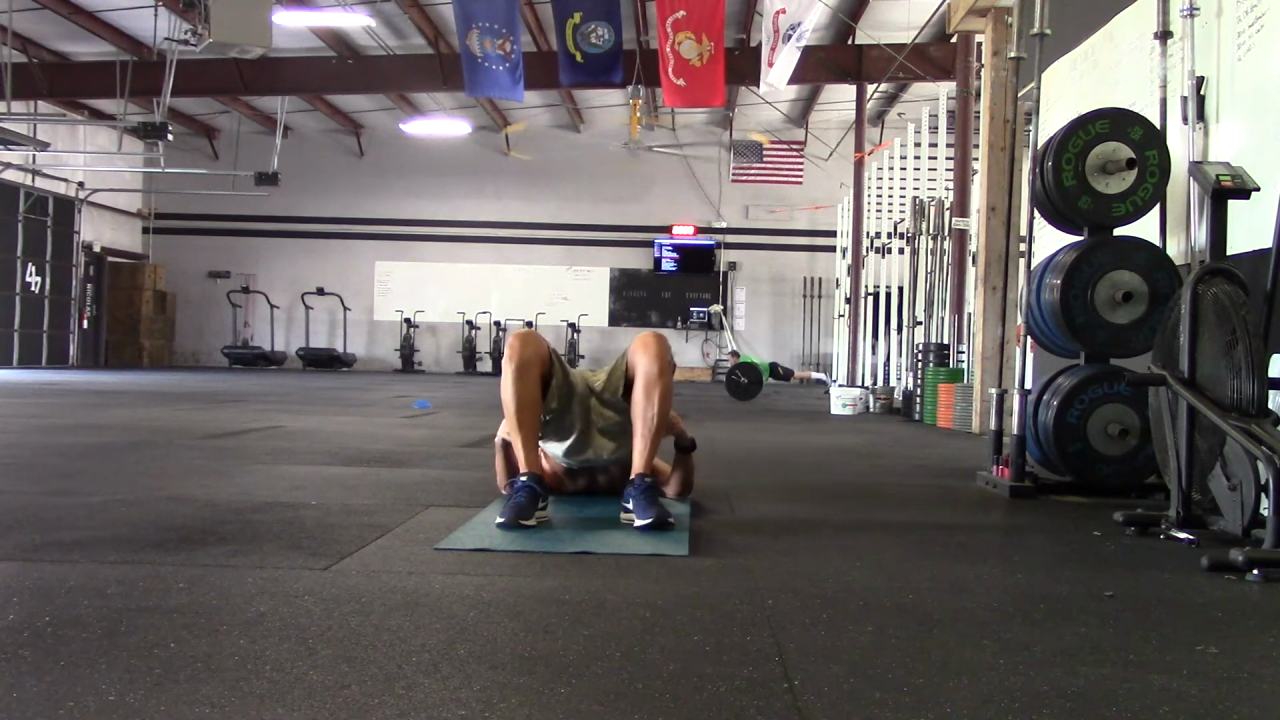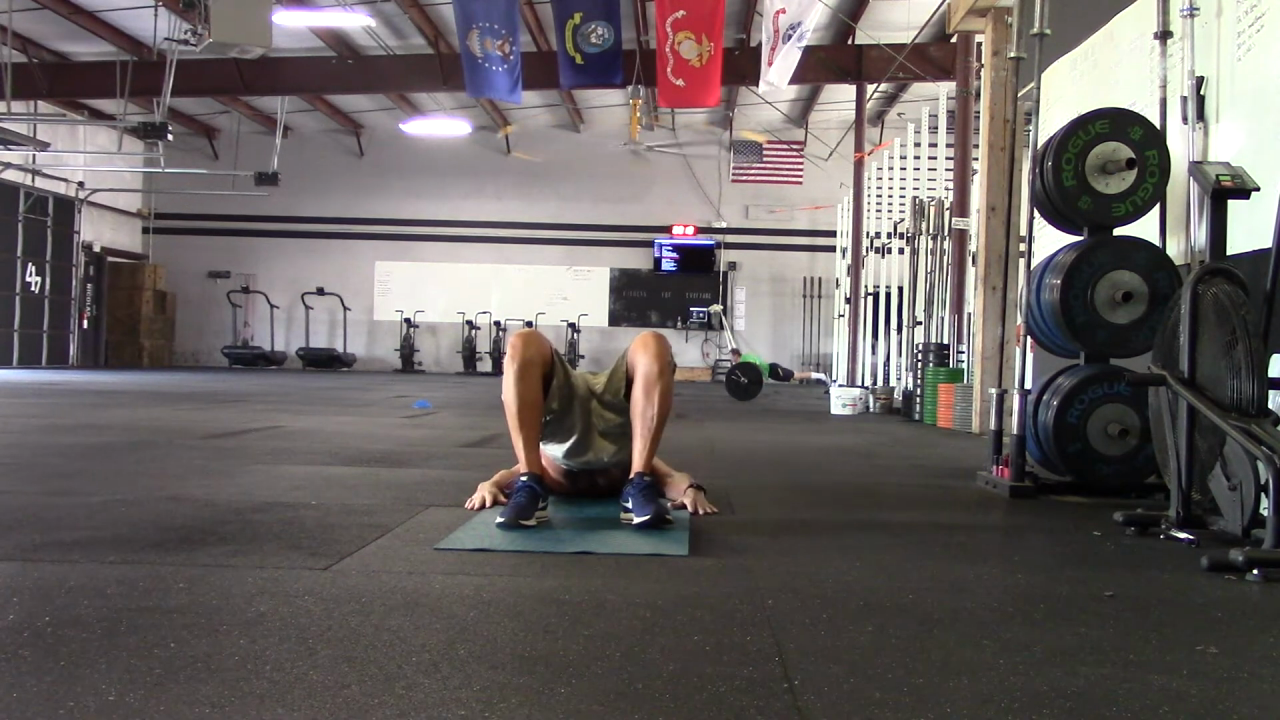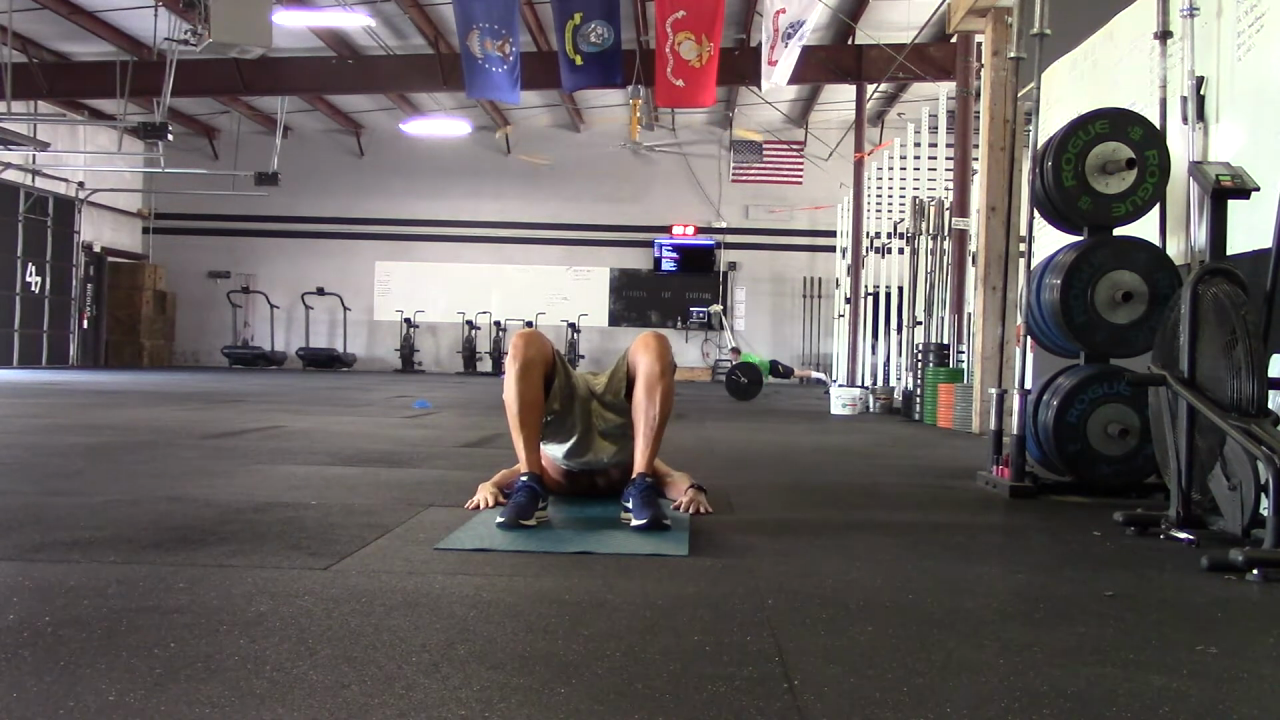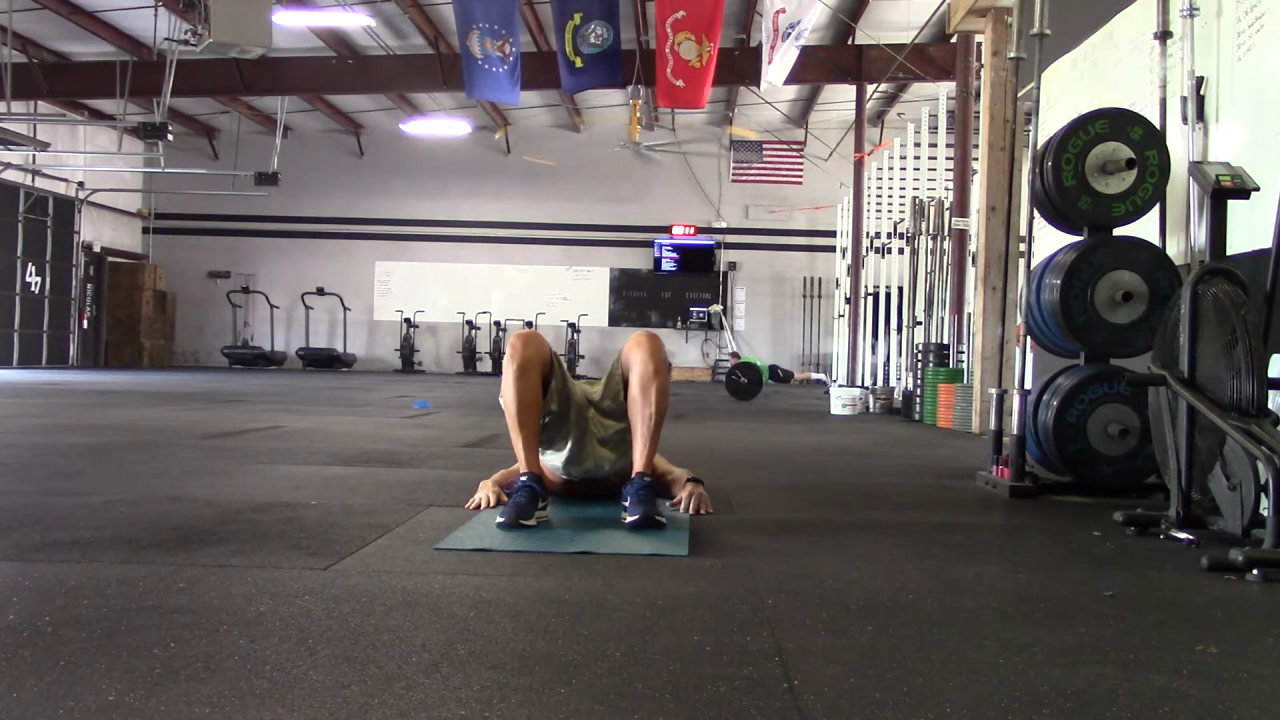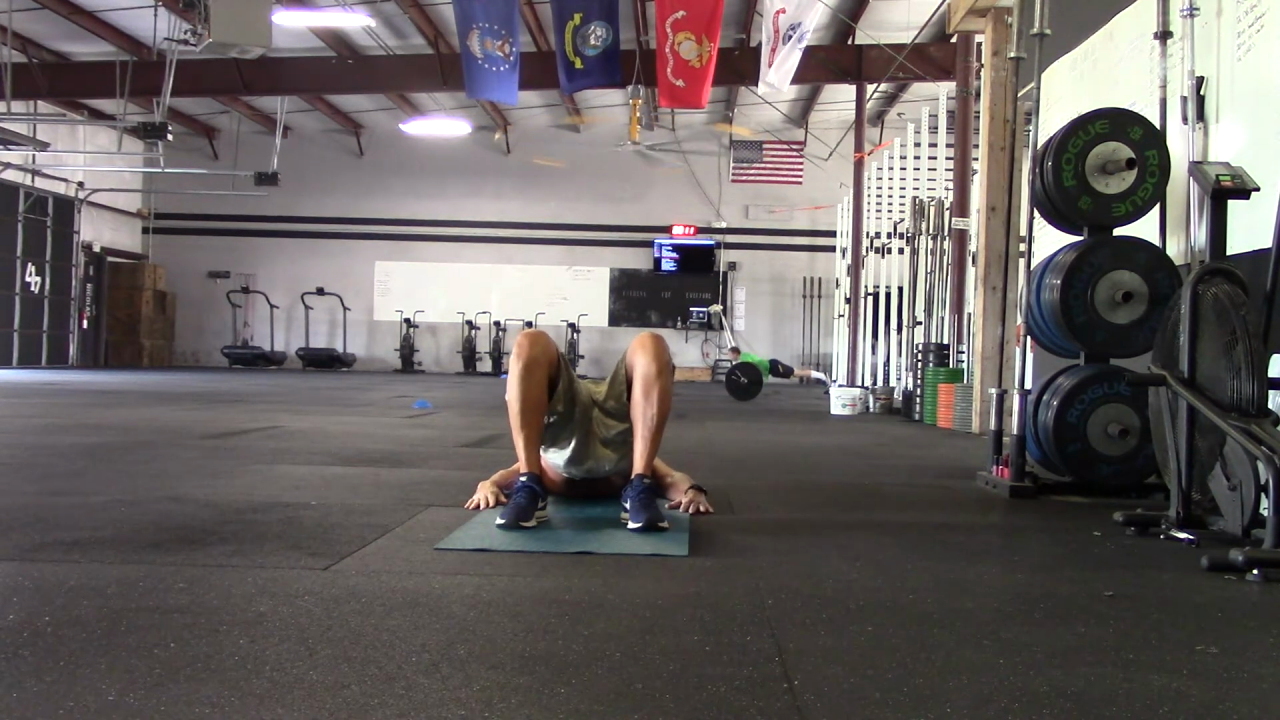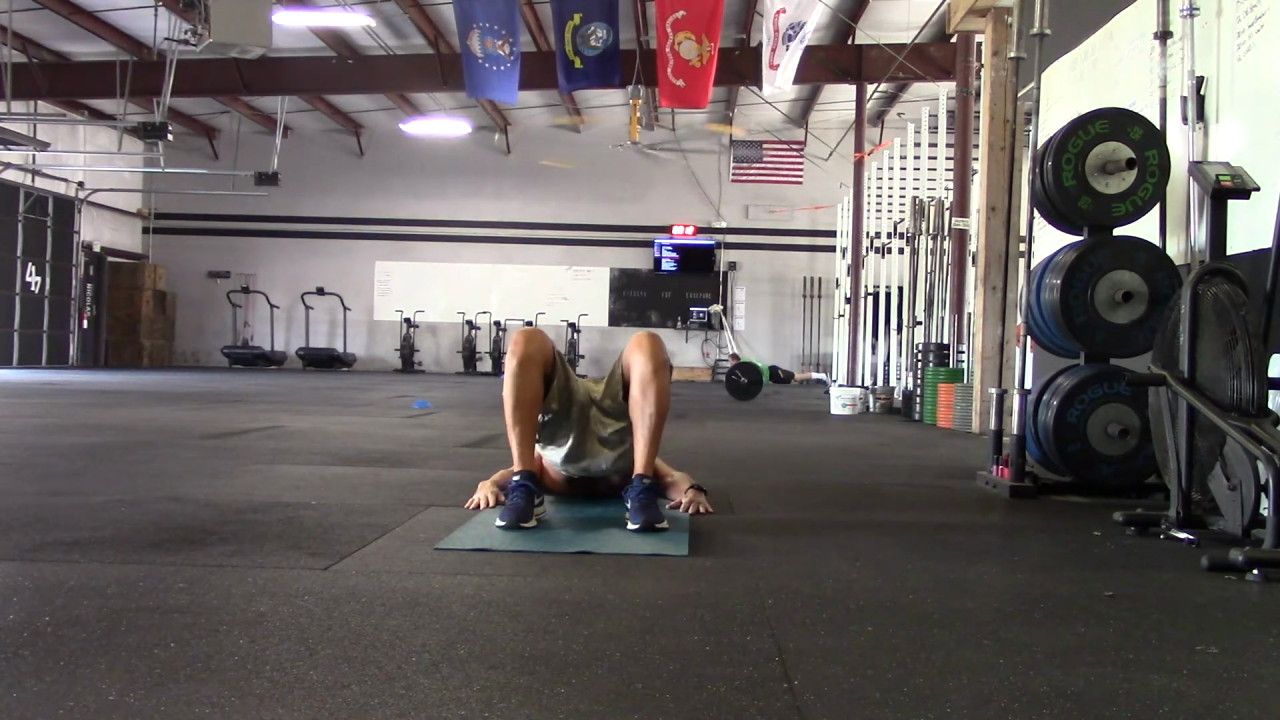
dt=0.5s
person 1, frame 1
left shoulder: (639, 456)
left elbow: (678, 489)
right elbow: (508, 485)
left wrist: (683, 441)
right wrist: (503, 438)
left ankle: (639, 488)
right ankle: (530, 486)
person 1, frame 2
left shoulder: (638, 454)
right shoulder: (547, 459)
left elbow: (670, 477)
right elbow: (515, 473)
left wrist: (691, 490)
right wrist: (490, 484)
right hip: (561, 460)
left knee: (652, 344)
right knee: (524, 343)
left ankle: (639, 486)
right ankle: (530, 488)
person 1, frame 3
left shoulder: (640, 455)
left elbow: (669, 476)
right elbow: (518, 470)
left wrist: (692, 489)
right wrist: (490, 484)
left hip: (619, 470)
right hip: (561, 466)
left knee: (652, 344)
right knee: (526, 343)
left ankle: (640, 487)
right ankle: (530, 488)
person 1, frame 4
left shoulder: (637, 451)
left elbow: (671, 473)
right elbow: (516, 470)
left wrist: (690, 483)
right wrist: (490, 483)
right hip: (560, 472)
left knee: (645, 344)
right knee: (524, 344)
left ankle: (639, 487)
right ankle: (529, 488)
person 1, frame 5
left shoulder: (639, 452)
left elbow: (671, 477)
right elbow: (516, 470)
left wrist: (690, 489)
right wrist: (489, 483)
right hip: (563, 456)
left knee: (650, 345)
right knee: (530, 343)
left ankle: (639, 489)
right ankle: (528, 488)
person 1, frame 6
left shoulder: (638, 455)
left elbow: (672, 476)
right elbow: (514, 470)
left wrist: (691, 490)
right wrist: (489, 484)
left knee: (646, 344)
right knee: (527, 340)
left ankle: (641, 488)
right ankle: (525, 488)
